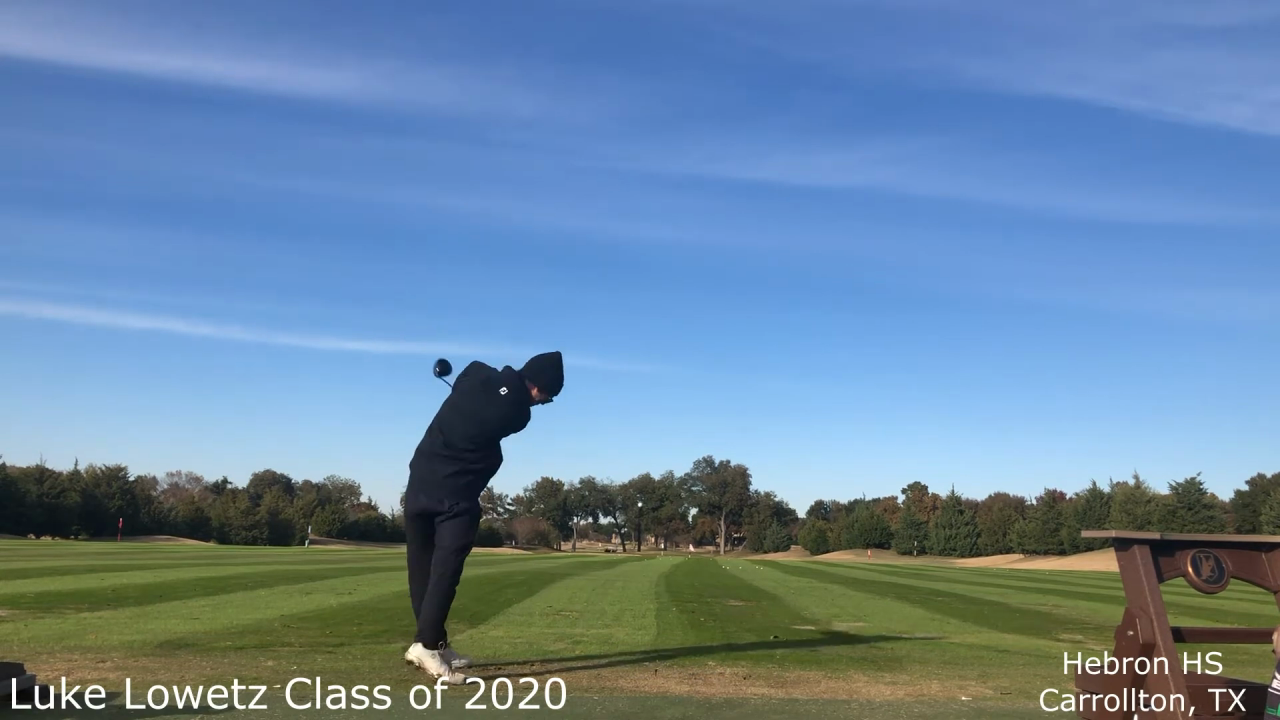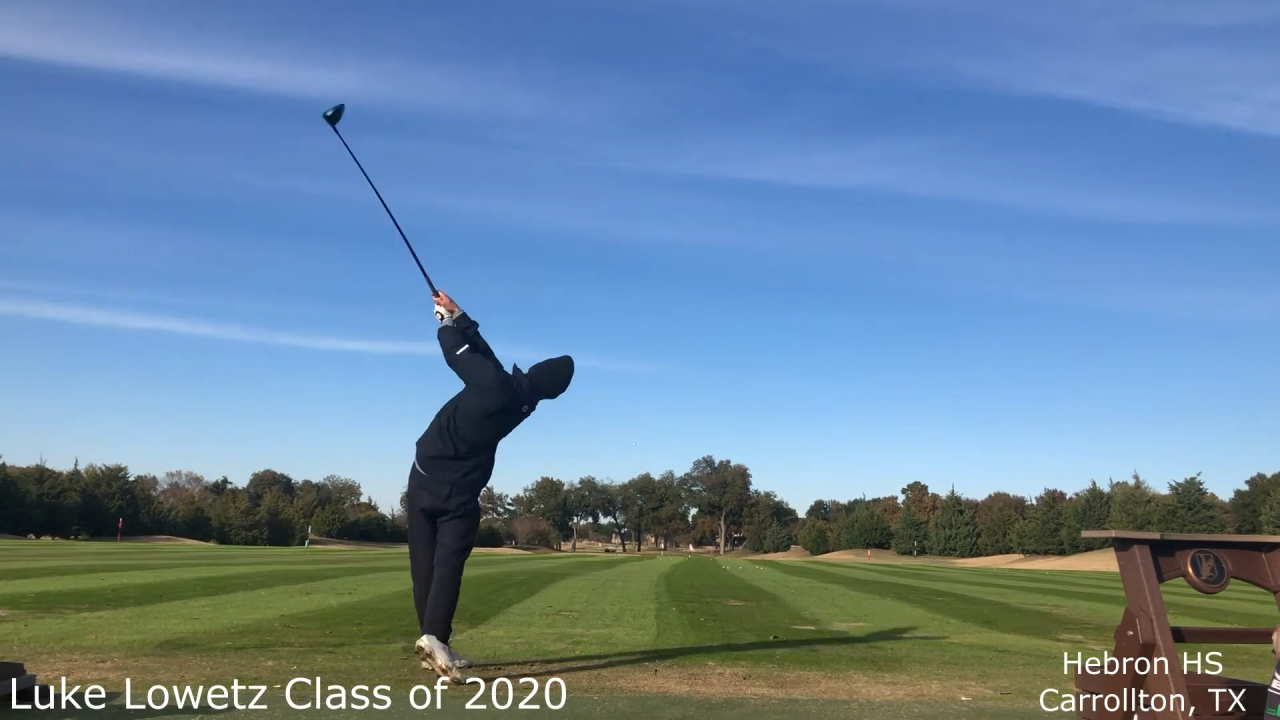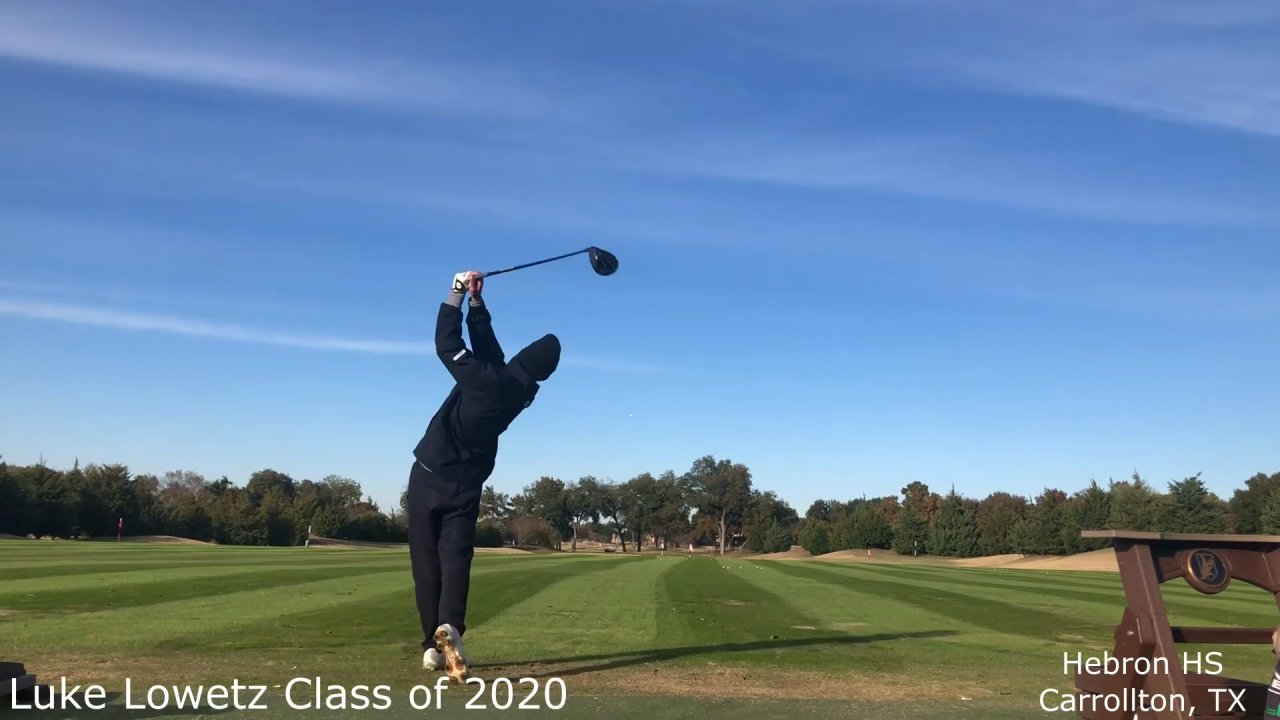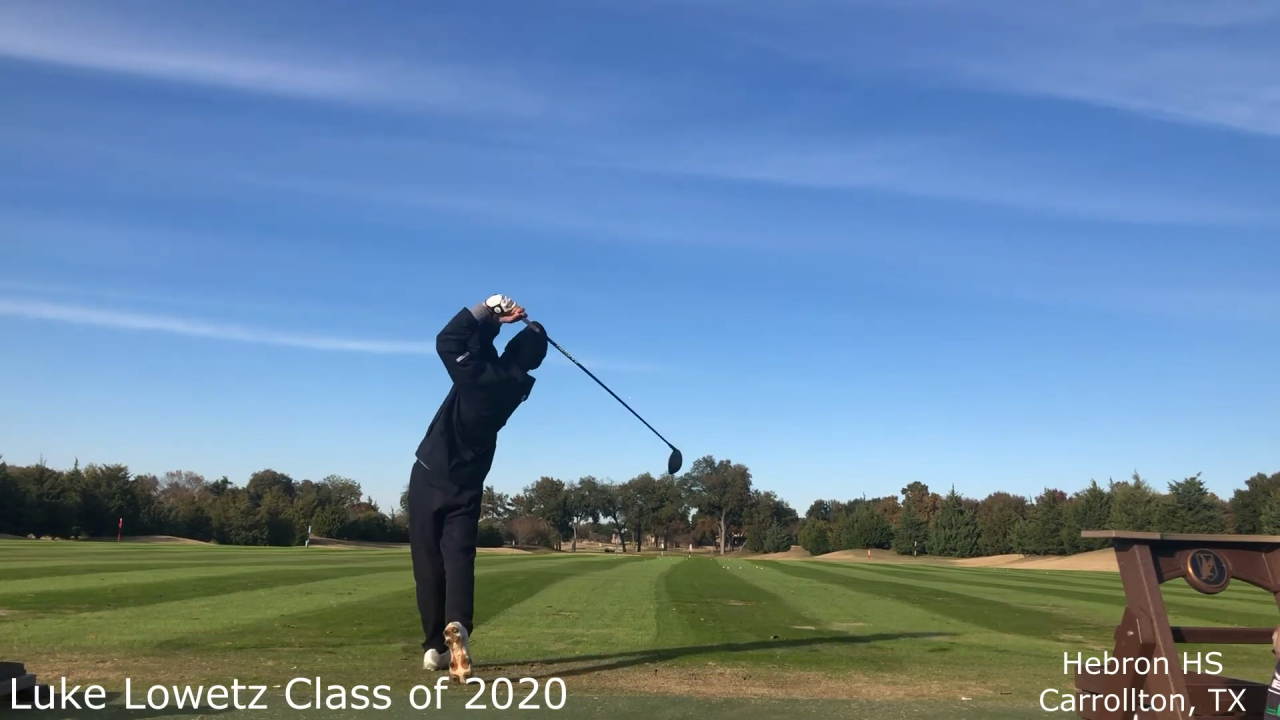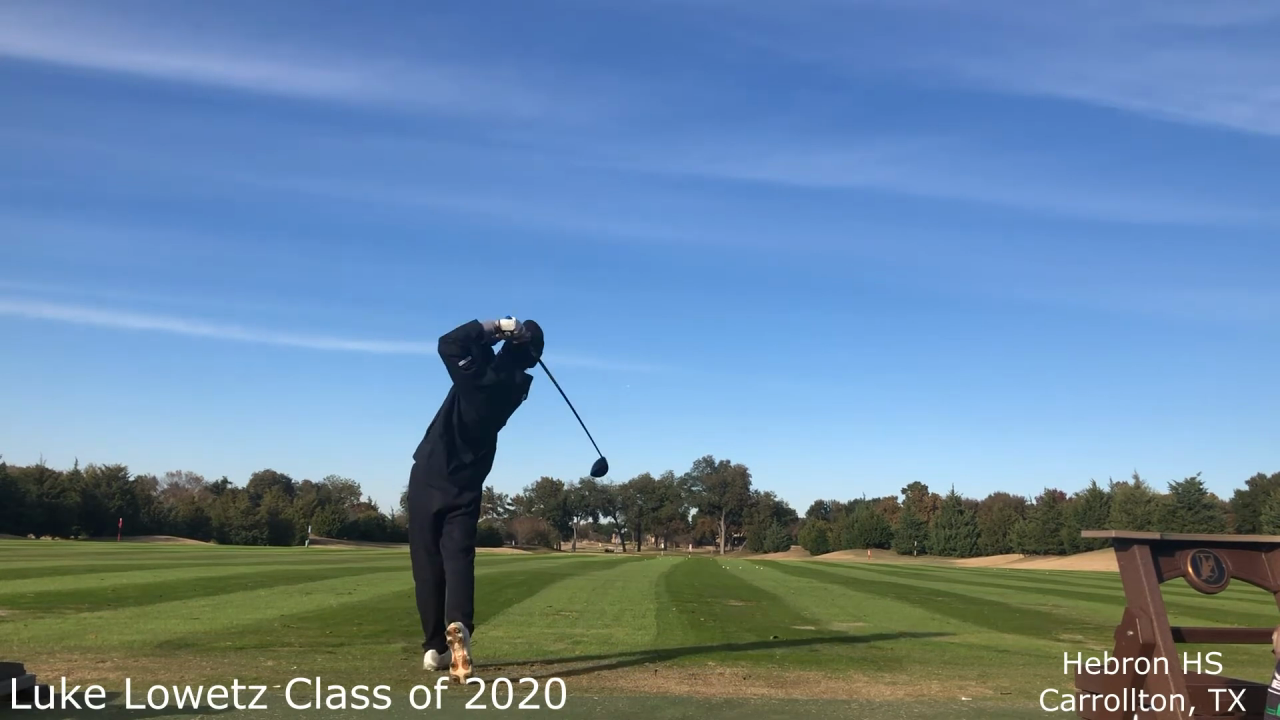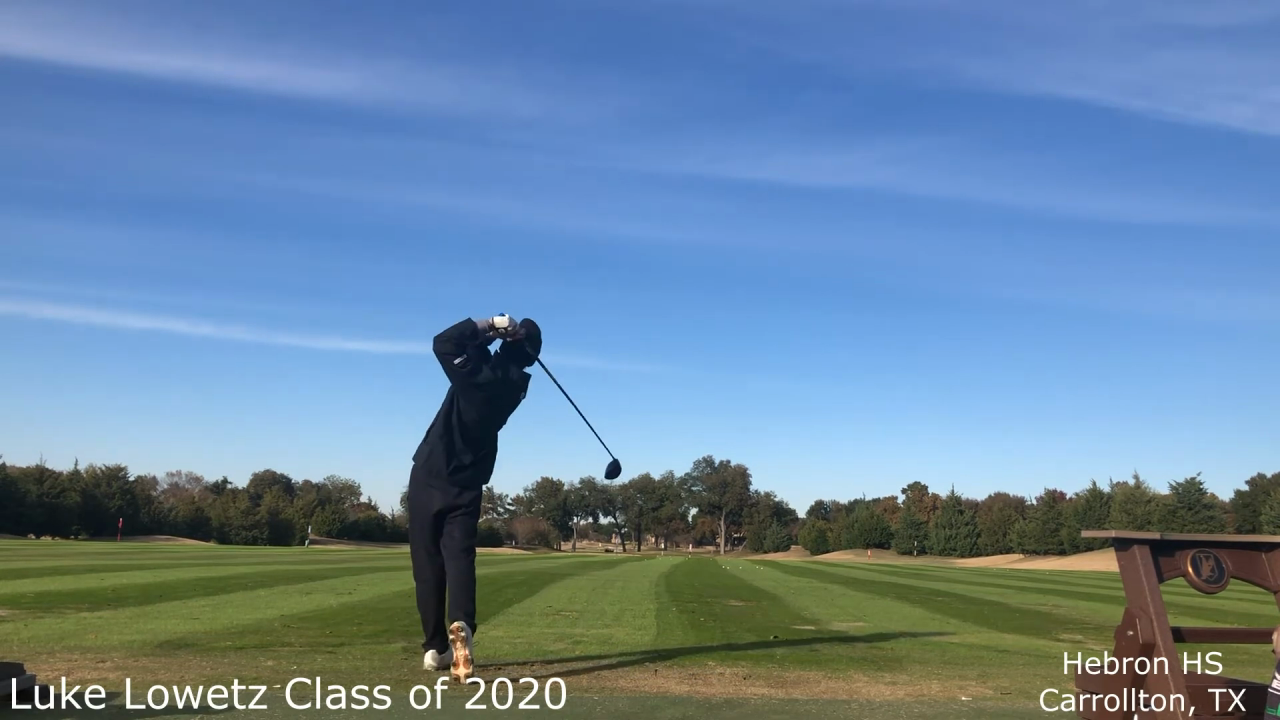
dt=0.1s
person 1, frame 1
left shoulder: (480, 376)
right shoulder: (519, 414)
left hip: (421, 484)
right hip: (457, 495)
left knee: (423, 571)
right knee: (445, 569)
left ankle: (433, 644)
right ankle: (426, 645)
person 1, frame 2
left shoulder: (494, 382)
right shoulder: (521, 406)
left elbow: (453, 346)
left wrist: (451, 317)
right wrist: (460, 318)
left hip: (423, 478)
right hip: (459, 491)
left knee: (425, 563)
right knee: (449, 562)
left ankle: (433, 633)
right ankle: (434, 634)
person 1, frame 3
left shoulder: (485, 378)
right shoulder: (521, 394)
left elbow: (446, 340)
right elbow: (486, 346)
left wrist: (460, 292)
right wrist: (476, 301)
left hip: (426, 478)
right hip: (462, 489)
left knee: (426, 564)
right knee: (455, 560)
left ankle: (434, 644)
right ankle: (446, 630)
person 1, frame 4
left shoulder: (482, 377)
right shoulder: (515, 389)
left elbow: (448, 343)
right elbow: (479, 346)
left wrist: (487, 309)
right wrist: (492, 317)
left hip: (429, 479)
right hip: (464, 488)
left knee: (427, 566)
right knee: (458, 560)
left ankle: (435, 645)
right ankle: (456, 625)
person 1, frame 5
left shoulder: (483, 381)
right shoulder: (514, 388)
left elbow: (450, 344)
right elbow: (477, 351)
left wrist: (497, 327)
right wrist: (501, 333)
left hip: (428, 481)
right hip: (465, 490)
left knee: (428, 567)
right knee: (458, 561)
left ankle: (435, 647)
right ankle: (459, 625)
person 1, frame 6
left shoulder: (481, 379)
right shoulder: (513, 387)
left elbow: (445, 343)
right elbow: (476, 351)
left wrist: (490, 325)
right wrist: (493, 331)
left hip: (428, 482)
right hip: (466, 490)
left knee: (428, 567)
right knee: (460, 560)
left ankle: (435, 647)
right ankle: (461, 624)
